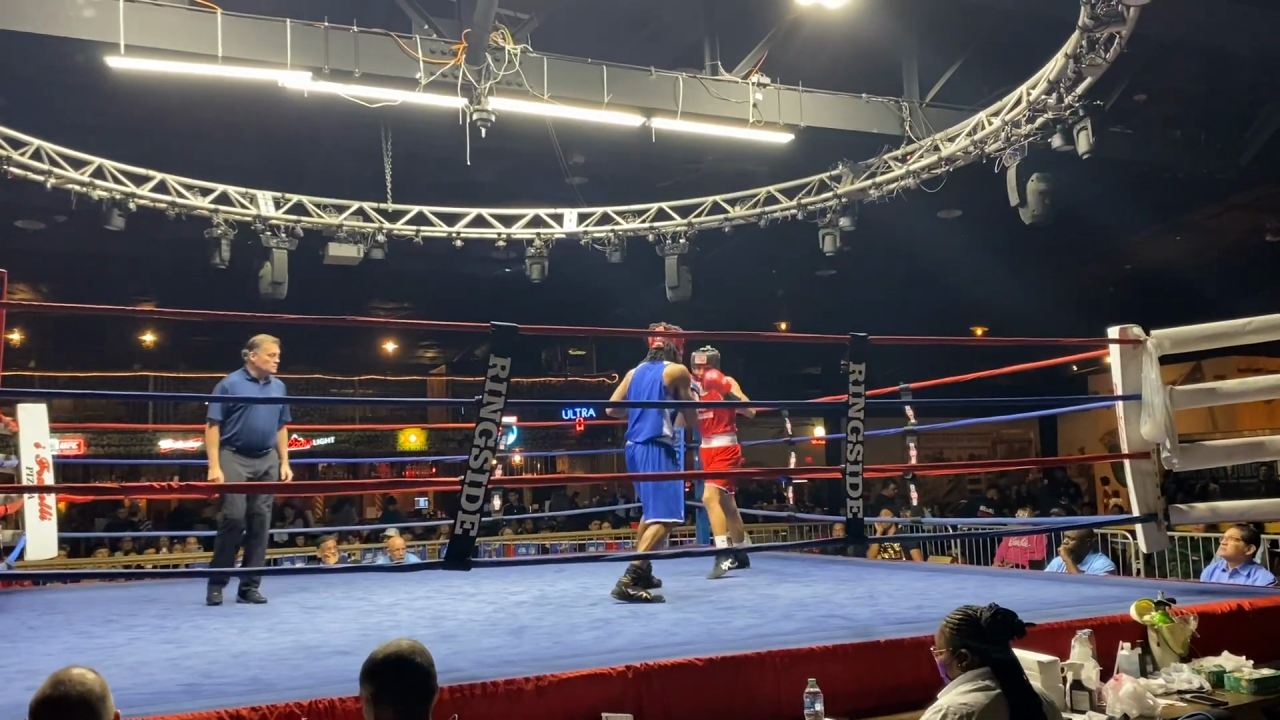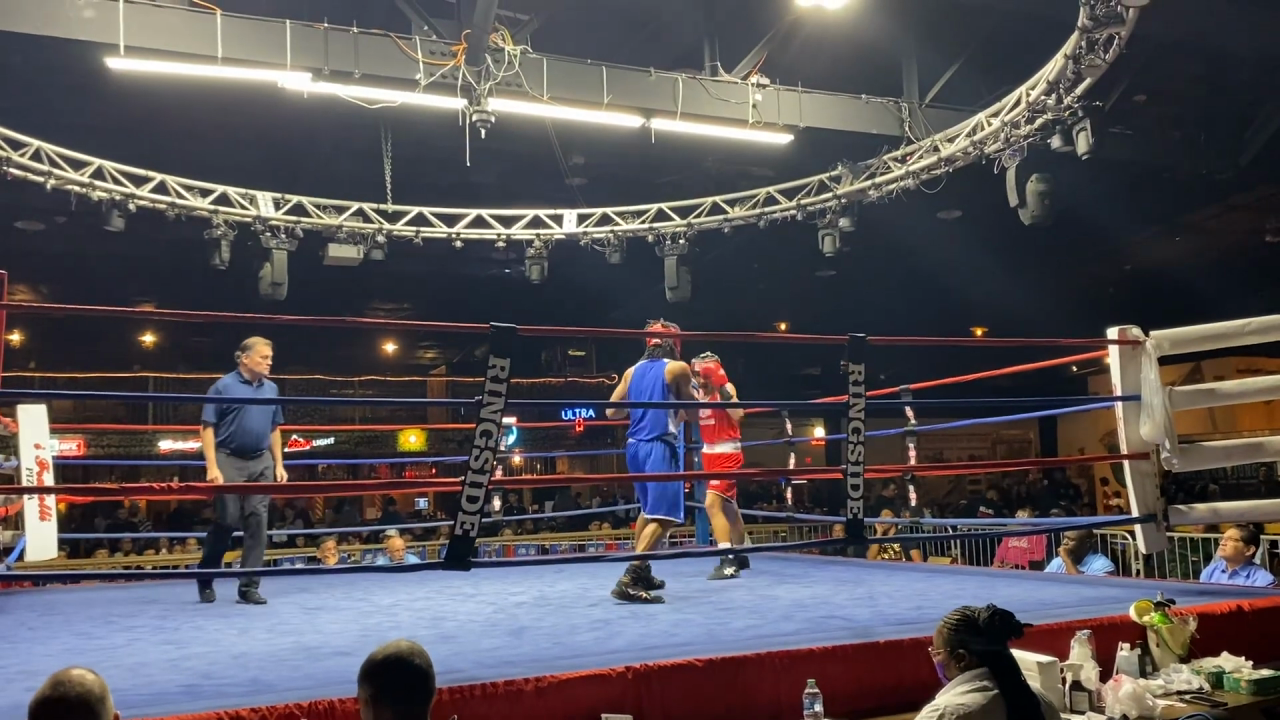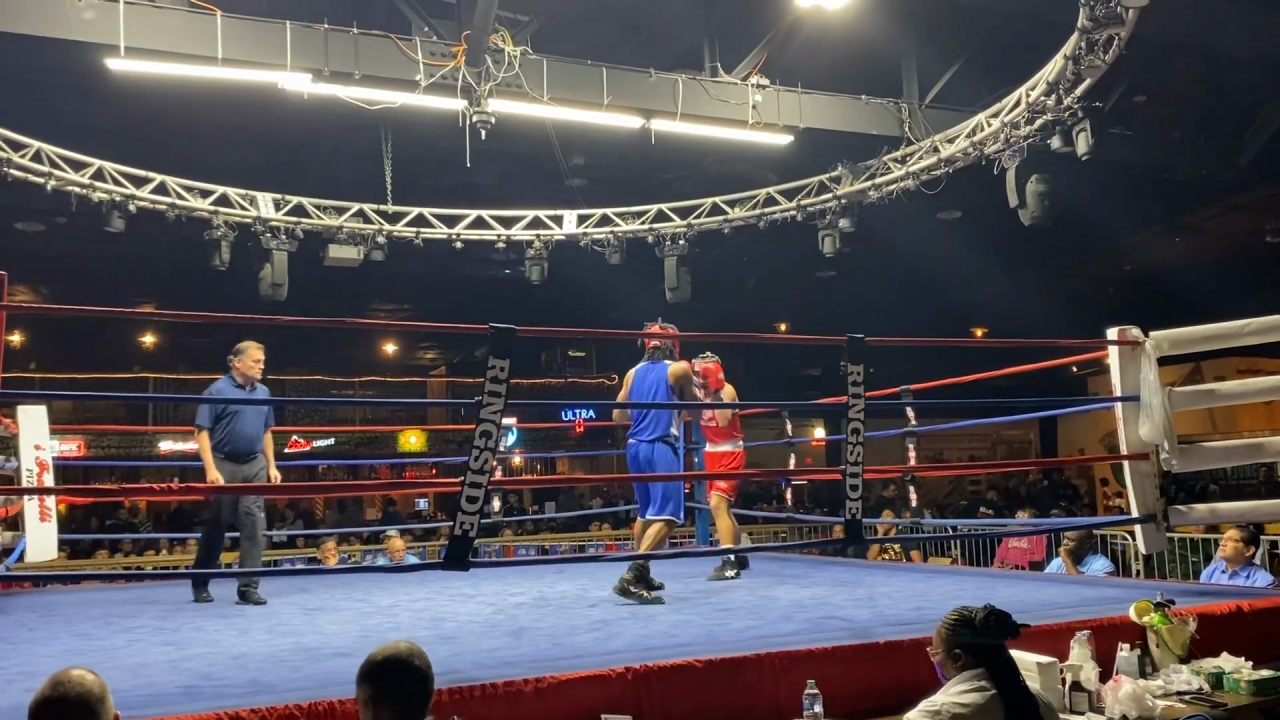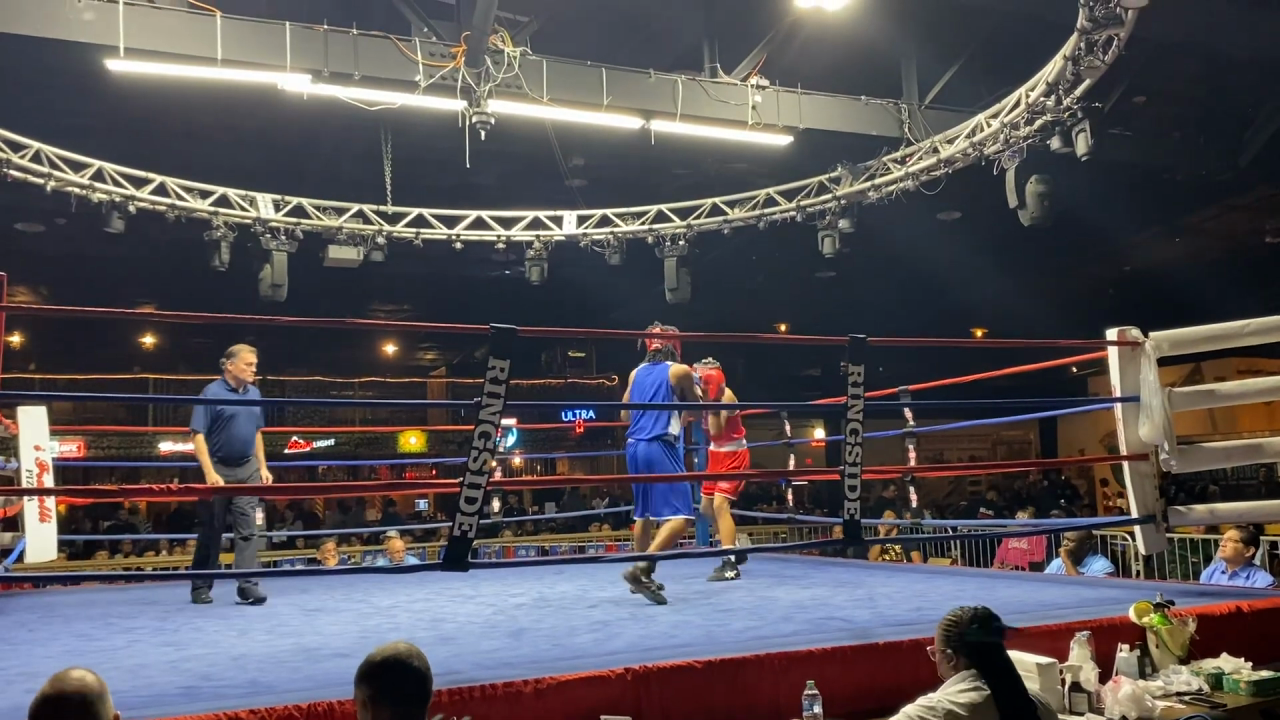
dt=0.1s
person 1, frame 1
left shoulder: (634, 373)
right shoulder: (678, 371)
left elbow: (611, 411)
right elbow: (691, 419)
right wrist: (691, 394)
left hip: (634, 449)
right hip: (656, 449)
left knee: (651, 512)
right knee: (664, 518)
left ankle: (642, 573)
right ankle: (629, 581)
person 1, frame 2
left shoulder: (633, 371)
right shoulder: (679, 368)
left elbow: (611, 412)
right wrist: (690, 391)
left hip: (635, 447)
right hip: (659, 447)
left knee: (649, 511)
right knee: (662, 517)
left ankle: (641, 573)
right ankle: (628, 581)
person 1, frame 3
left shoulder: (633, 373)
right shoulder: (680, 369)
left elbow: (618, 415)
right wrist: (692, 389)
left hip: (636, 447)
right hip: (661, 448)
left knee: (647, 512)
right knee: (665, 515)
left ankle: (641, 577)
right ankle: (629, 578)
person 1, frame 4
left shoulder: (637, 373)
right shoulder: (681, 371)
left elbow: (626, 415)
right wrist: (694, 389)
left hip: (634, 447)
right hip: (660, 448)
left knee: (645, 513)
right knee: (679, 515)
left ankle: (643, 574)
right ankle: (641, 569)
person 2, frame 1
left shoulder: (278, 387)
right shoulder: (230, 384)
right elbow: (212, 426)
left wrist: (284, 463)
right wrist: (213, 466)
left hip: (267, 461)
right hip: (234, 459)
left knee: (260, 522)
right knee: (233, 519)
left ankle: (249, 586)
right ankle: (216, 582)
person 2, frame 2
left shoulder: (271, 389)
right shoulder: (223, 387)
right elbow: (207, 428)
left wrist: (279, 464)
right wrist: (211, 467)
left hip: (261, 463)
right hip: (229, 462)
left knee: (257, 524)
right knee: (225, 522)
left ankle: (249, 587)
right ankle: (205, 580)
person 2, frame 3
left shoulder: (263, 392)
right shoulder: (217, 390)
right elbow: (202, 431)
left wrist: (272, 466)
right wrist: (210, 469)
left hip: (255, 467)
right hip: (224, 466)
left knee: (253, 526)
right knee: (216, 527)
left ankle: (248, 588)
right ankle: (200, 584)
person 2, frame 4
left shoulder: (254, 394)
right shoulder: (211, 394)
right elbow: (198, 435)
left wrist: (263, 466)
right wrist: (209, 472)
left hip: (247, 469)
right hip: (219, 469)
left knee: (247, 526)
right knee: (211, 529)
left ankle: (247, 586)
right ankle: (200, 586)
person 3, frame 1
left shoulder: (727, 383)
right shoulder: (696, 388)
left elbow: (749, 412)
left wrist: (728, 394)
left hip: (725, 449)
right hip: (707, 450)
left knee: (710, 499)
right knee: (726, 504)
left ankle: (724, 556)
right ankle: (740, 554)
person 3, frame 2
left shoulder: (724, 387)
right shoulder: (696, 392)
left elbow: (737, 416)
left wrist: (722, 388)
left hip: (727, 455)
right hip: (709, 455)
left knee: (712, 505)
right knee: (728, 507)
left ankle: (728, 563)
right ankle: (740, 556)
person 3, frame 3
left shoulder: (726, 390)
right shoulder: (698, 391)
left elbow: (724, 422)
left wrist: (716, 390)
left hip: (730, 454)
right hip: (712, 454)
left knee: (718, 505)
right knee: (724, 508)
left ankle: (730, 564)
right ankle: (738, 556)
person 3, frame 4
left shoulder: (725, 395)
right shoulder: (698, 395)
left elbow: (715, 430)
left wrist: (715, 399)
left hip: (733, 454)
right hip: (716, 454)
left knee: (720, 505)
right knee: (707, 508)
left ankle: (730, 564)
right ankle: (735, 553)
